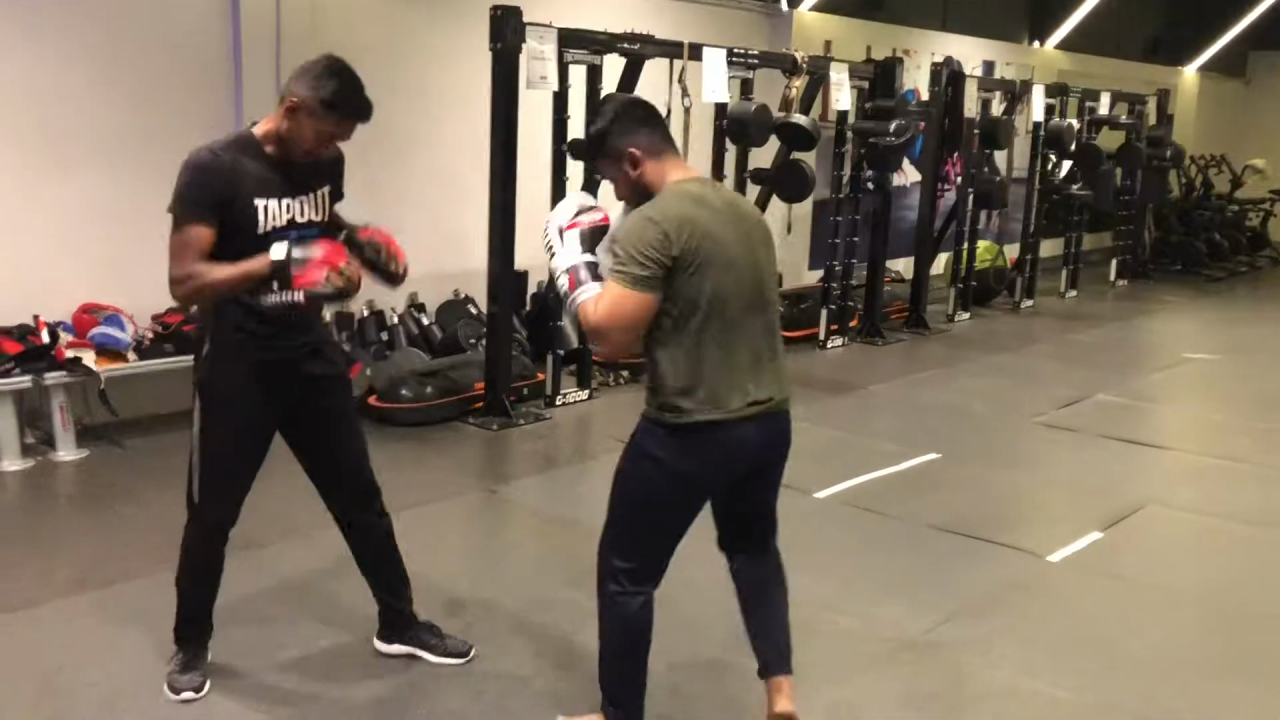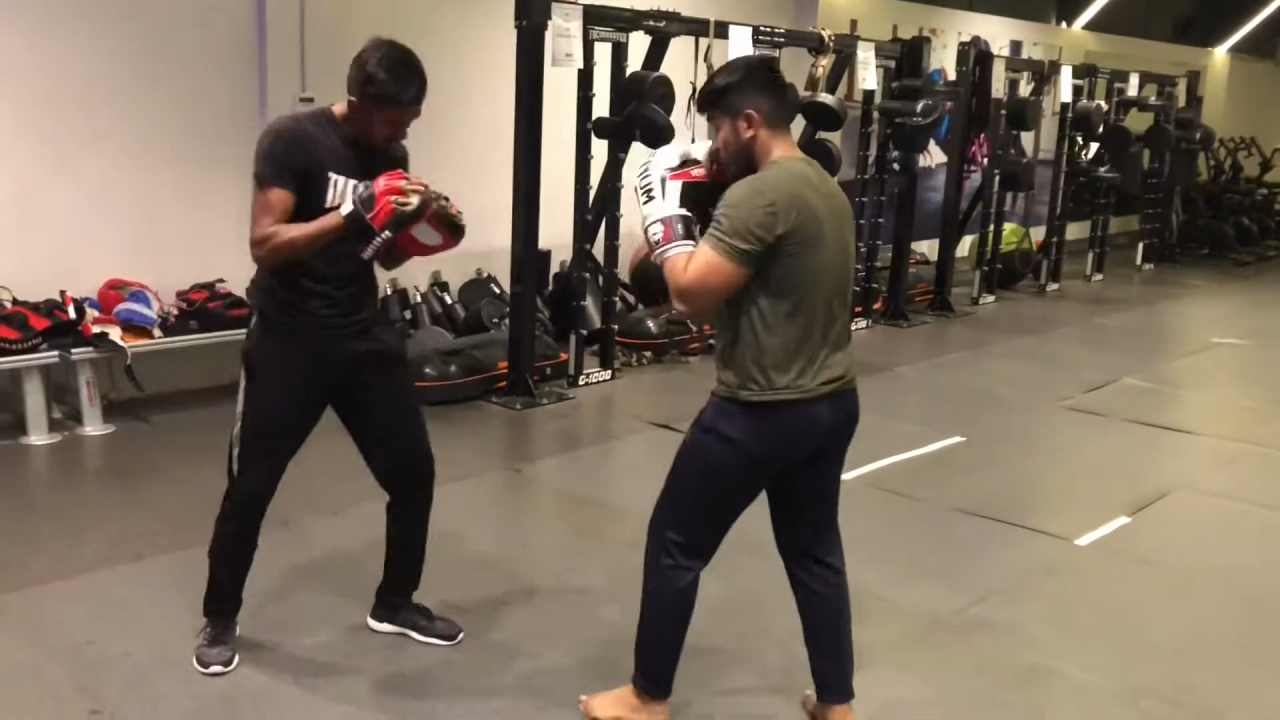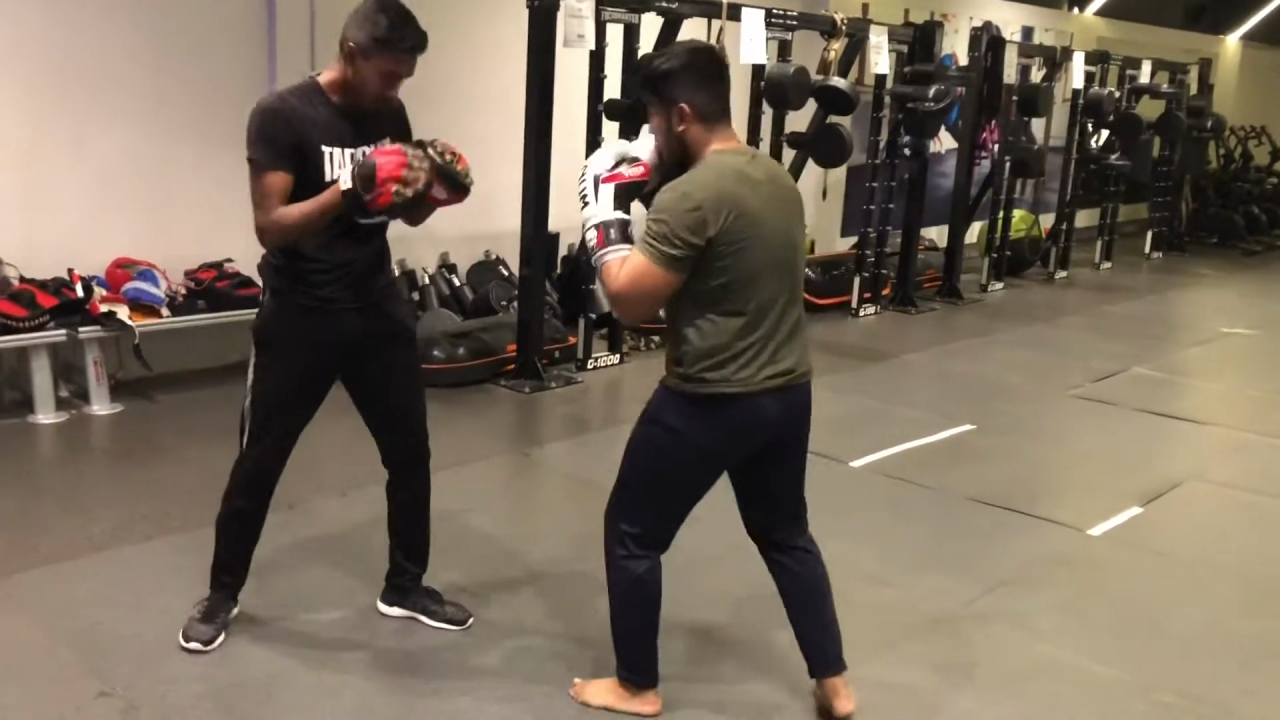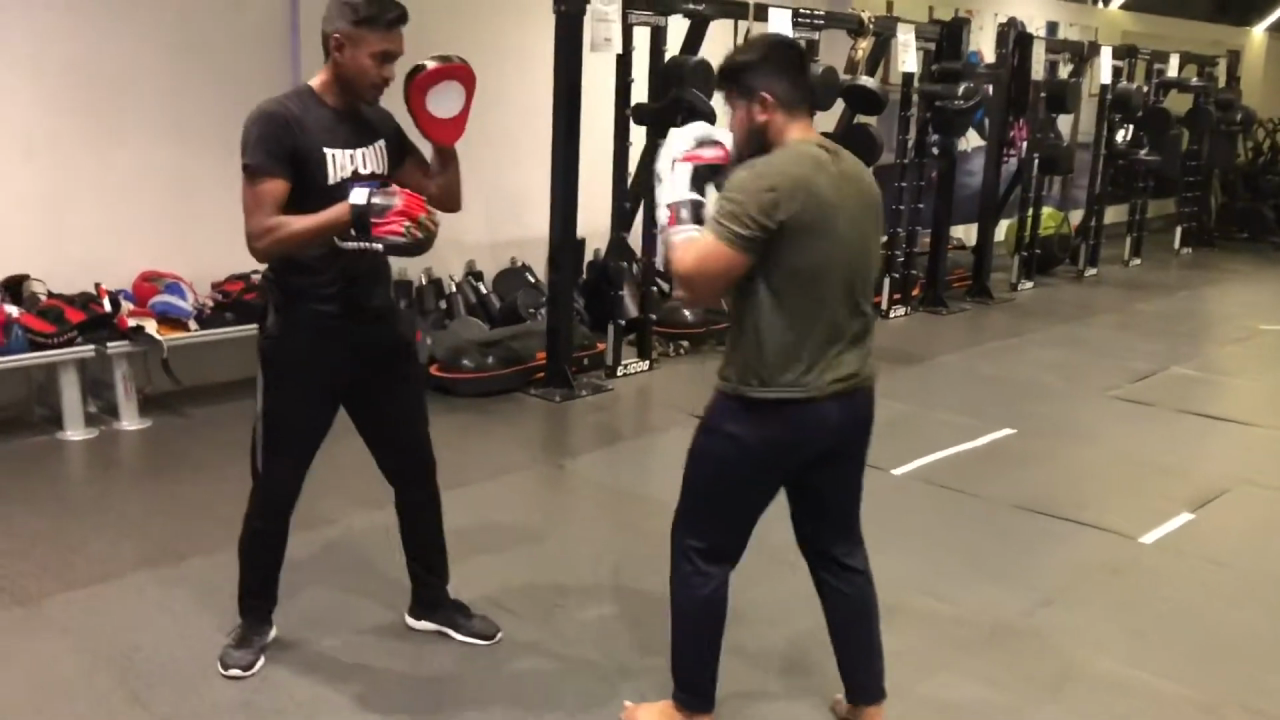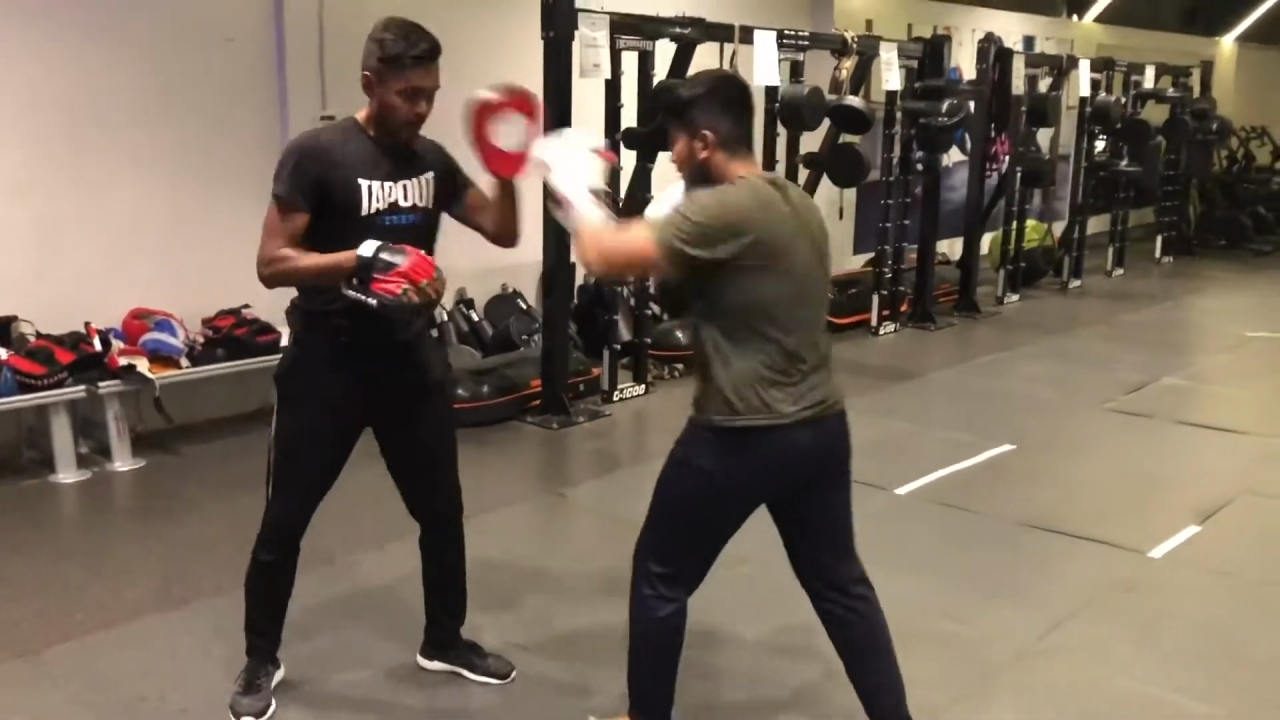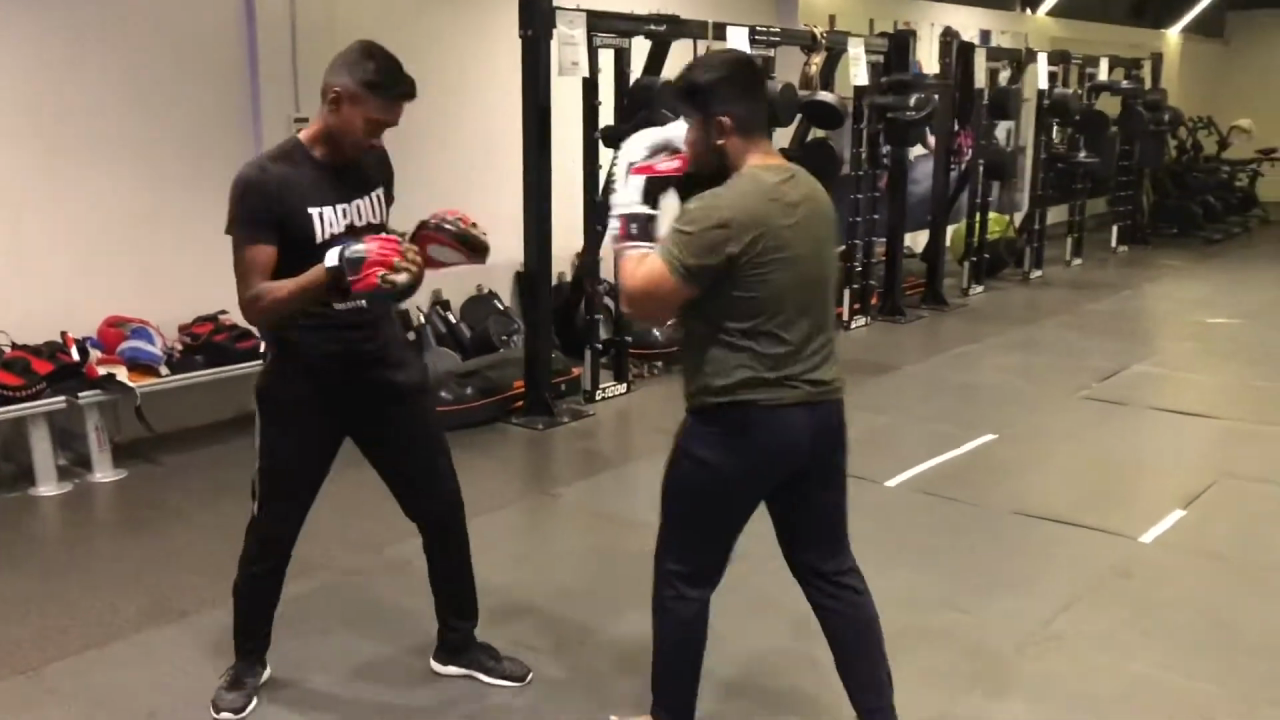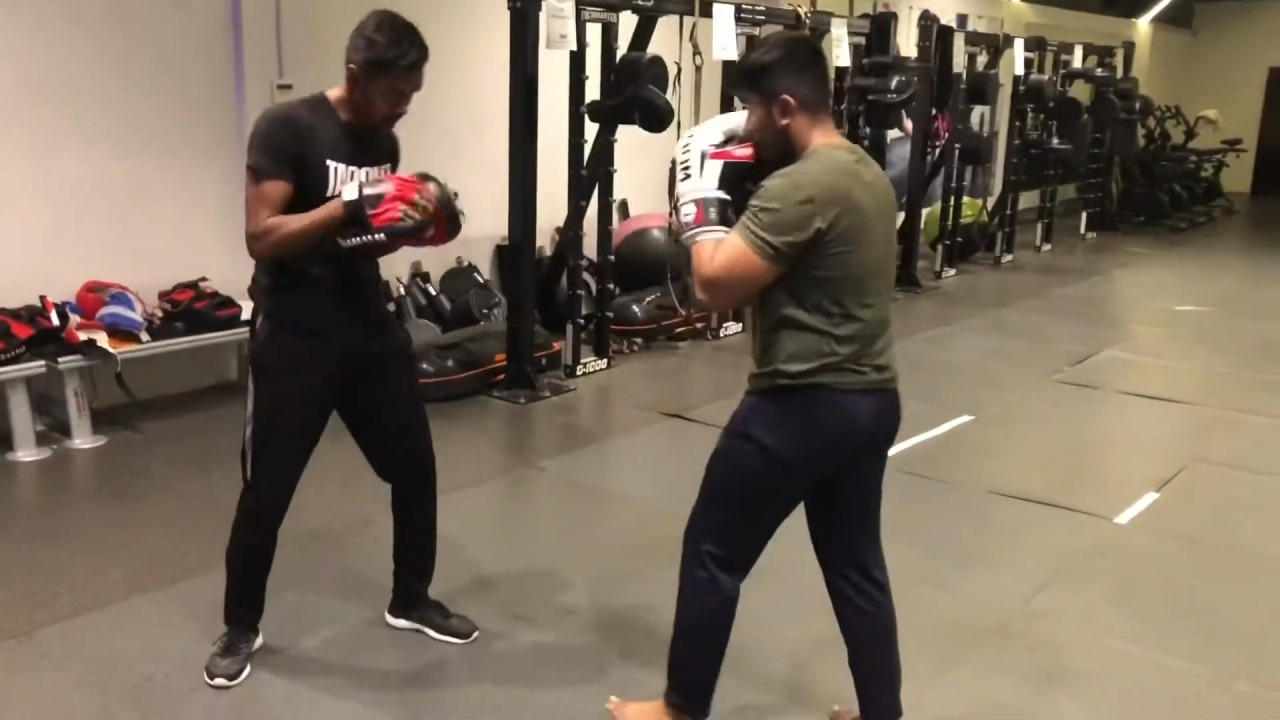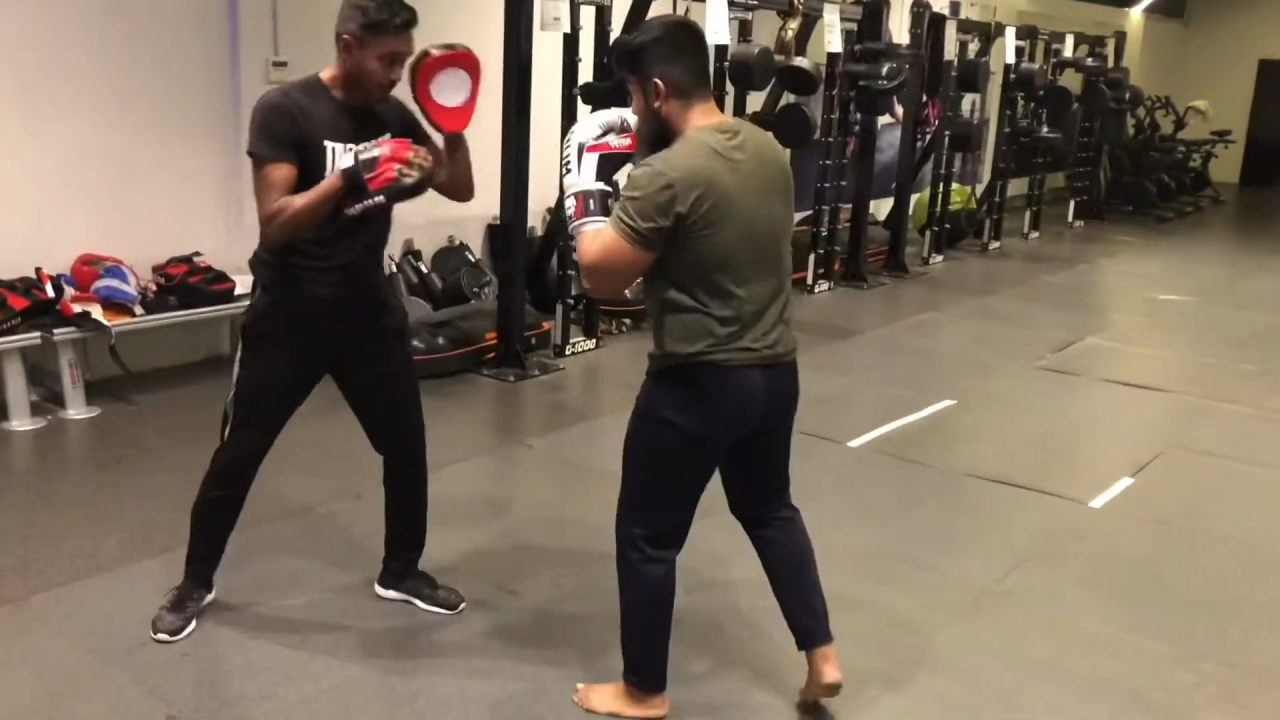
dt=0.4s
person 1, frame 1
left shoulder: (653, 224)
right shoulder: (744, 210)
left elbow: (611, 336)
left wrist: (572, 264)
right wrist: (617, 249)
left hip: (689, 434)
right hip: (767, 420)
left knee: (626, 573)
right knee: (753, 548)
person 1, frame 2
left shoulder: (760, 196)
right shoulder: (826, 189)
left elbow: (693, 294)
left wrist: (662, 210)
left hip: (759, 413)
right hip: (831, 405)
left knee: (675, 544)
right knee: (814, 552)
person 1, frame 3
left shoulder: (690, 197)
right shoulder: (777, 178)
left elbow: (630, 301)
left wrist: (602, 211)
right wrist: (655, 171)
left hip: (707, 404)
right hip: (787, 394)
left knee: (633, 535)
right knee: (787, 537)
person 1, frame 4
left shoulder: (764, 179)
right shoulder: (858, 176)
left elbow: (693, 281)
left wrist: (673, 190)
right wrist: (732, 161)
left hip: (767, 409)
right hip: (847, 402)
left knee: (700, 553)
right knee: (838, 552)
person 1, frame 5
left shoulder: (725, 212)
right shoulder: (798, 208)
left elbow: (608, 256)
right wrist: (676, 244)
left hip: (741, 438)
right hip: (820, 428)
left knee: (659, 576)
right knee: (838, 578)
person 1, frame 6
left shoulder: (720, 210)
right shoulder: (809, 192)
left elbow: (641, 300)
left wrist: (627, 200)
right wrist: (684, 161)
left hip: (738, 425)
right hip: (818, 416)
left knee: (683, 576)
right knee: (830, 571)
person 1, frame 7
left shoulder: (801, 187)
right shoulder: (867, 173)
left elbow: (716, 285)
left wrist: (698, 191)
right wrist: (746, 149)
left hip: (800, 406)
right hip: (872, 402)
left knee: (712, 556)
right knee: (856, 563)
person 1, frame 8
left shoulder: (667, 175)
right shoulder: (766, 149)
left elbow: (601, 276)
left wrist: (582, 180)
right wrist: (644, 140)
left hip: (697, 385)
right hip: (775, 372)
left knee: (645, 536)
right knee: (770, 510)
right ankle: (822, 657)
person 2, frame 1
left shoulder: (322, 164)
right shoulder: (213, 168)
right elbow: (185, 282)
left wrist: (370, 248)
right wrist: (278, 261)
left hip: (311, 358)
right hip: (237, 367)
left knee: (359, 497)
right knee: (211, 514)
left ankle: (399, 623)
right ankle: (191, 646)
person 2, frame 2
left shoulder: (391, 155)
right shoulder: (292, 139)
right elbow: (266, 245)
left wrist: (429, 229)
right wrist: (356, 213)
left hip: (365, 335)
right hip: (288, 340)
left knee: (412, 471)
right knee: (250, 485)
left ankle: (395, 603)
right ankle: (220, 619)
person 2, frame 3
left shoulder: (389, 115)
right shoulder: (281, 116)
left elbow: (411, 205)
right elbow: (269, 228)
left wrist: (436, 182)
right wrist: (354, 187)
left hip: (377, 309)
right hip: (300, 316)
left knee: (409, 454)
right knee: (259, 463)
left ankle: (405, 586)
right ankle: (222, 595)
person 2, frame 4
left shoulder: (378, 122)
right shoulder: (279, 122)
left elbow: (446, 199)
right elbow: (262, 237)
left wrist: (444, 133)
right wrist: (355, 207)
left hip: (379, 326)
right hip: (305, 335)
left knee: (415, 471)
right knee: (276, 486)
left ankle: (431, 600)
right ankle: (254, 620)
person 2, frame 5
left shoulder: (431, 160)
right shoulder: (317, 154)
left elbow: (503, 231)
right elbow: (272, 264)
left wrist: (509, 169)
right wrist: (366, 259)
left hip: (411, 362)
right hip: (327, 364)
left knee: (440, 508)
right knee: (286, 518)
left ankle: (444, 640)
right ankle: (261, 664)
person 2, frame 6
left shoulder: (373, 164)
right shoulder: (263, 182)
right elbow: (255, 304)
left wrist: (418, 250)
right wrist: (337, 268)
left hip: (385, 366)
right hip: (302, 382)
left knee: (441, 507)
right knee: (273, 530)
left ankle: (458, 644)
right ankle: (249, 660)
person 2, frame 7
left shoulder: (382, 140)
right shoulder: (287, 127)
right elbow: (262, 238)
left wrist: (422, 222)
right wrist: (354, 204)
left hip: (370, 328)
right hip: (294, 336)
left knee: (415, 469)
right knee: (266, 491)
left ankle: (410, 600)
right ankle: (240, 628)
person 2, frame 8
left shoulder: (390, 113)
right shoulder: (284, 111)
left elbow: (459, 189)
right elbow: (275, 223)
left wrist: (452, 124)
right wrist: (353, 177)
left hip: (369, 306)
right hip: (291, 311)
left knee: (406, 444)
right knee: (240, 453)
left ankle: (401, 571)
right ankle: (195, 583)
